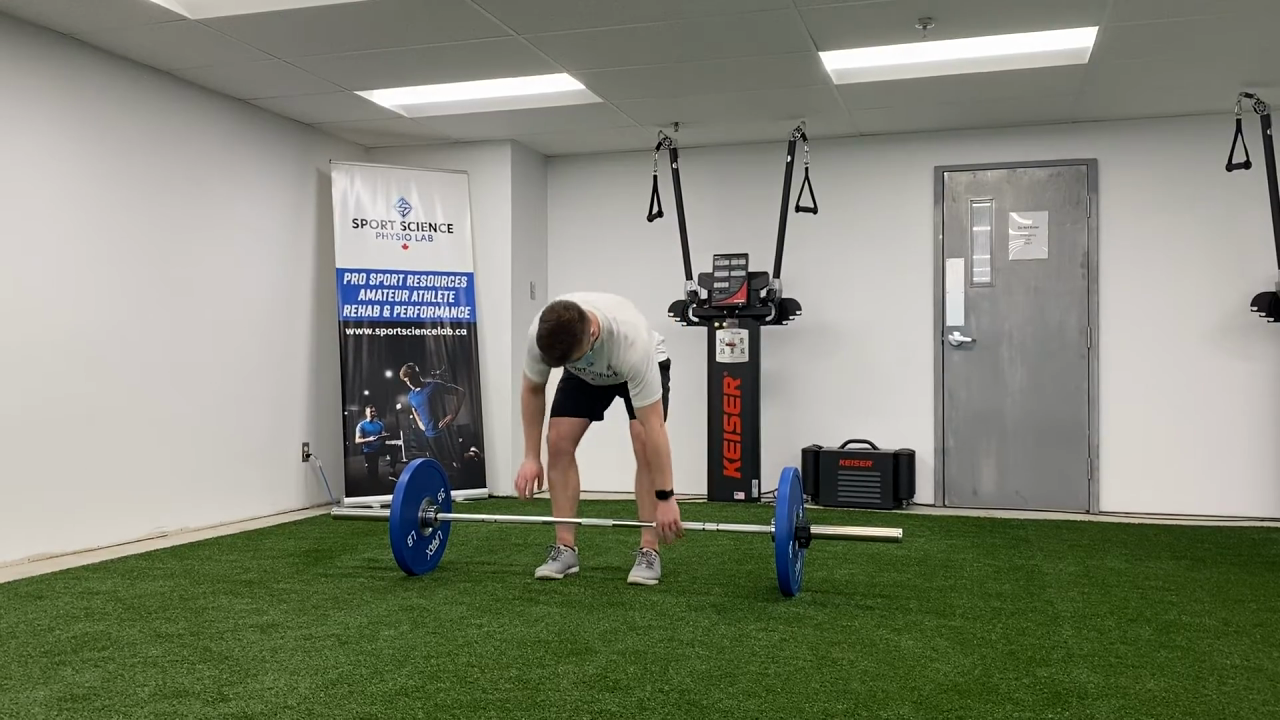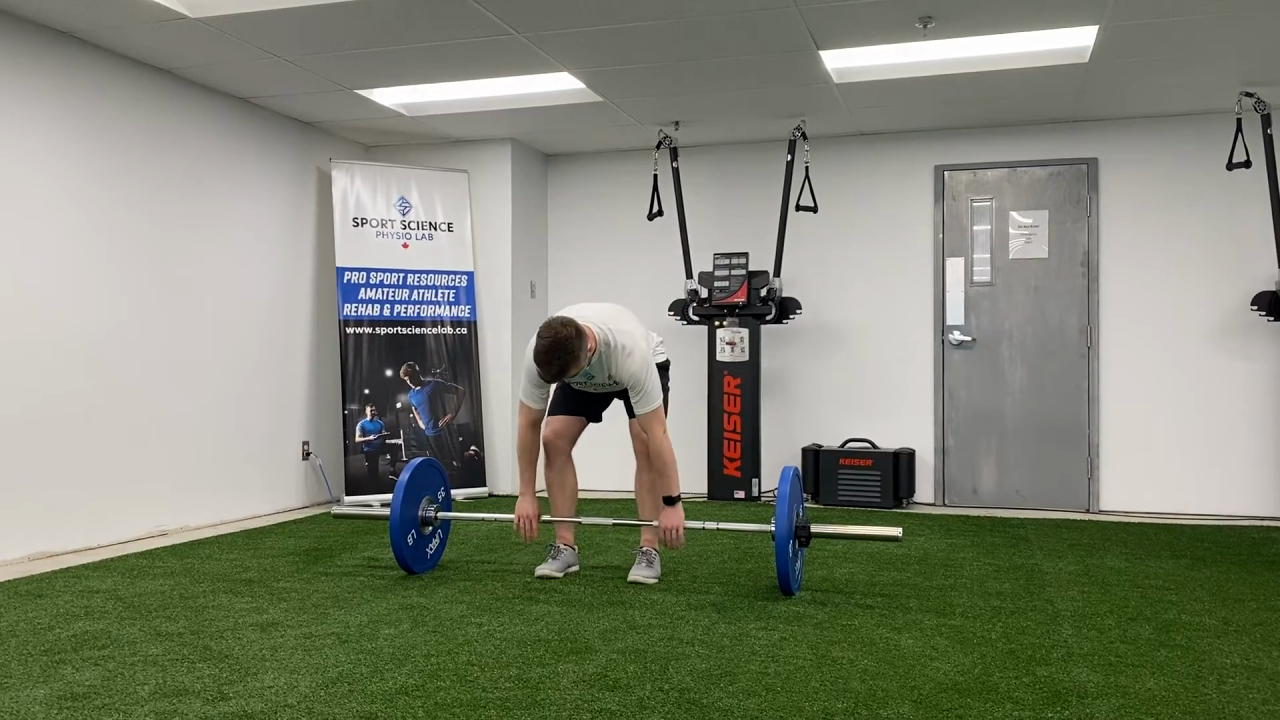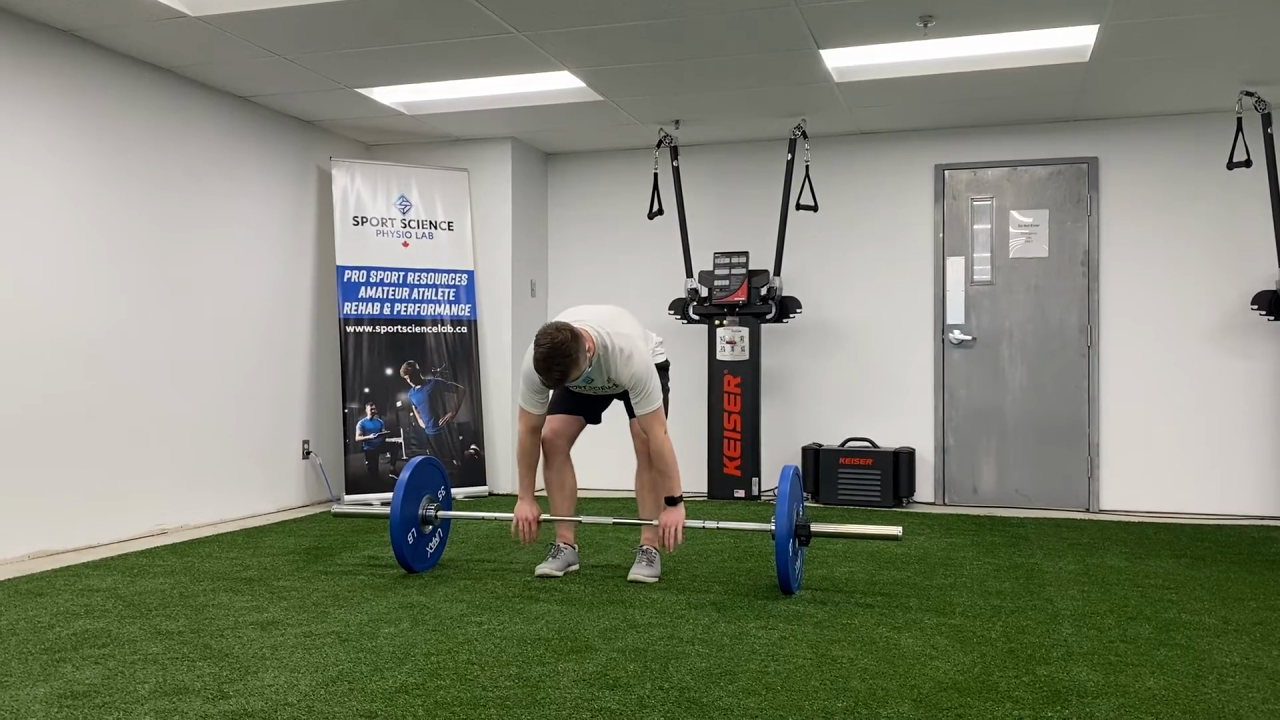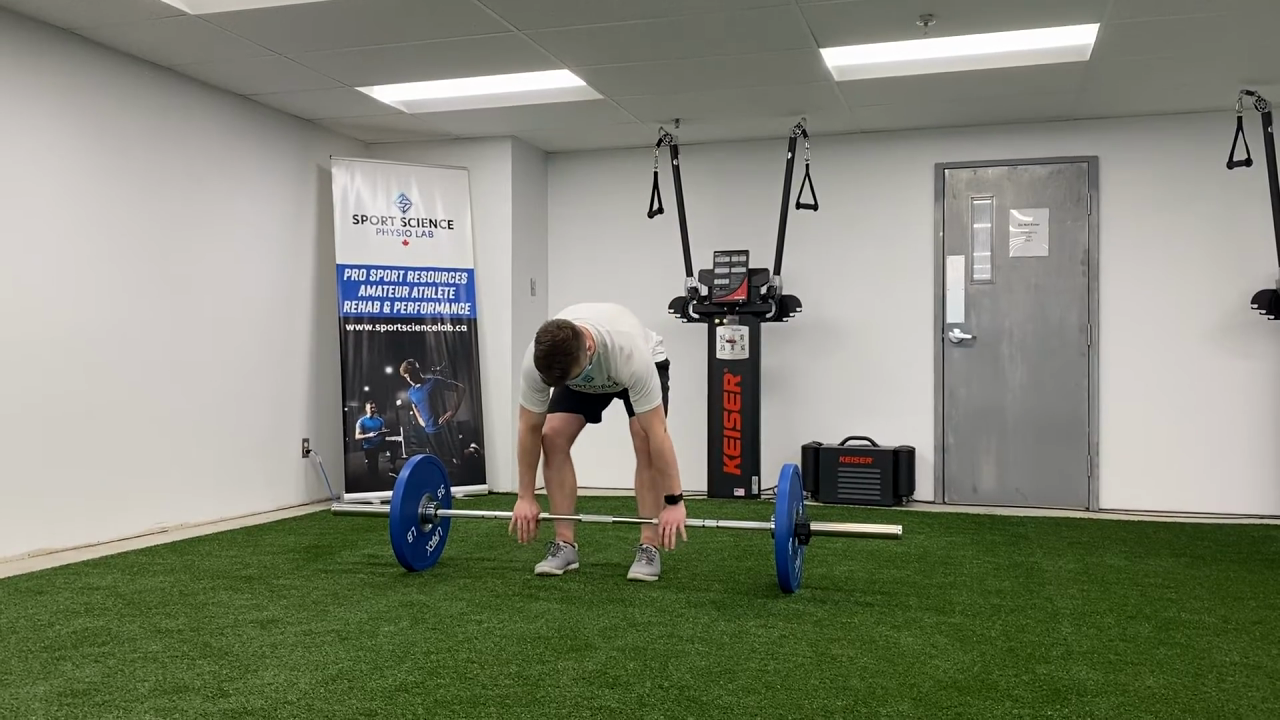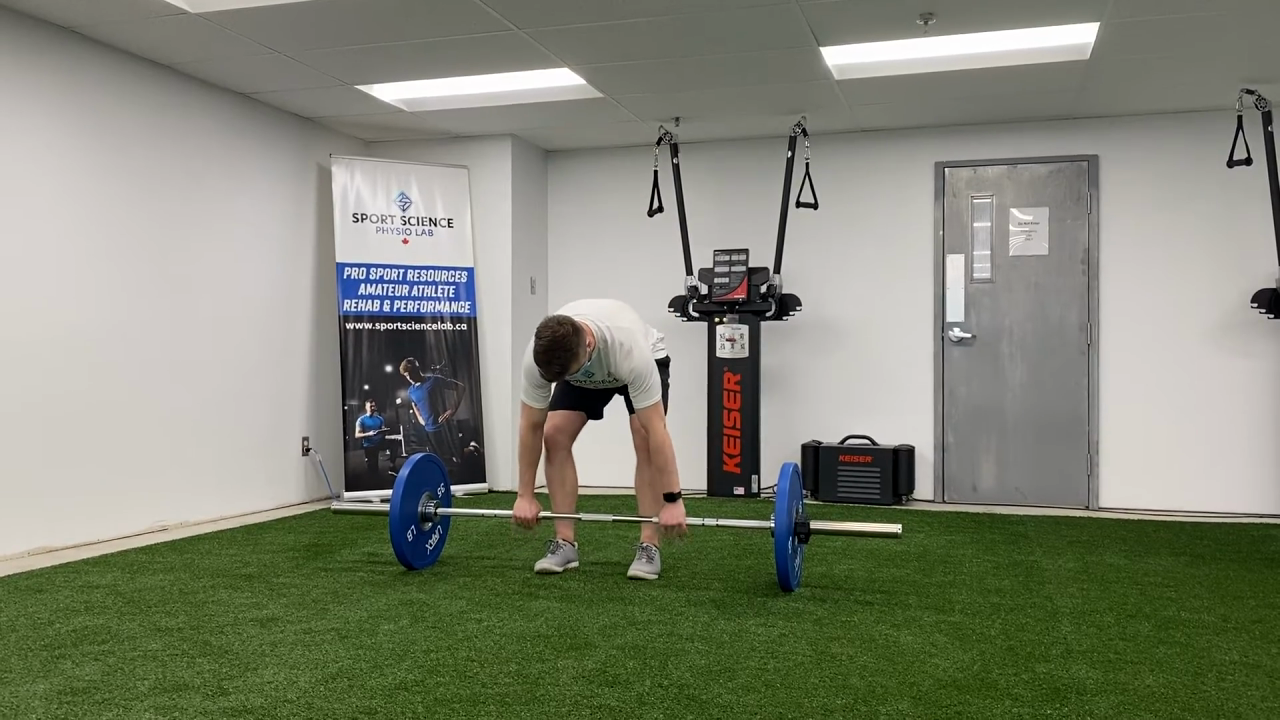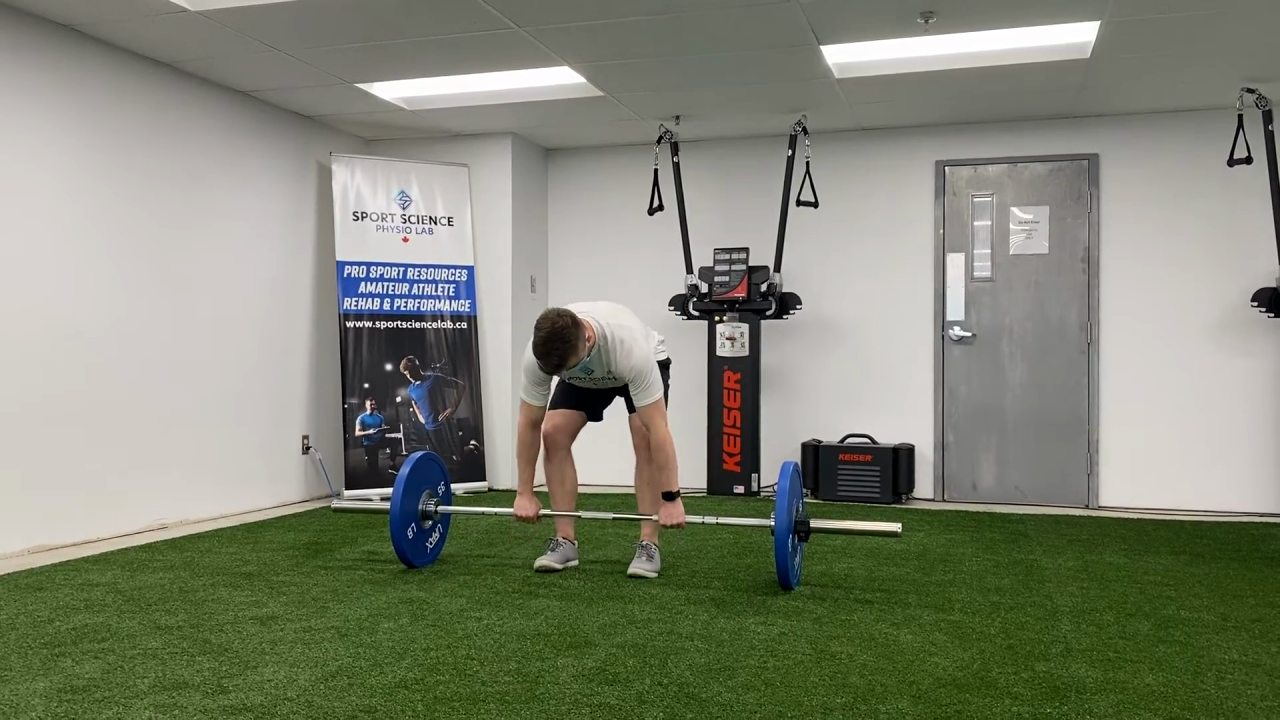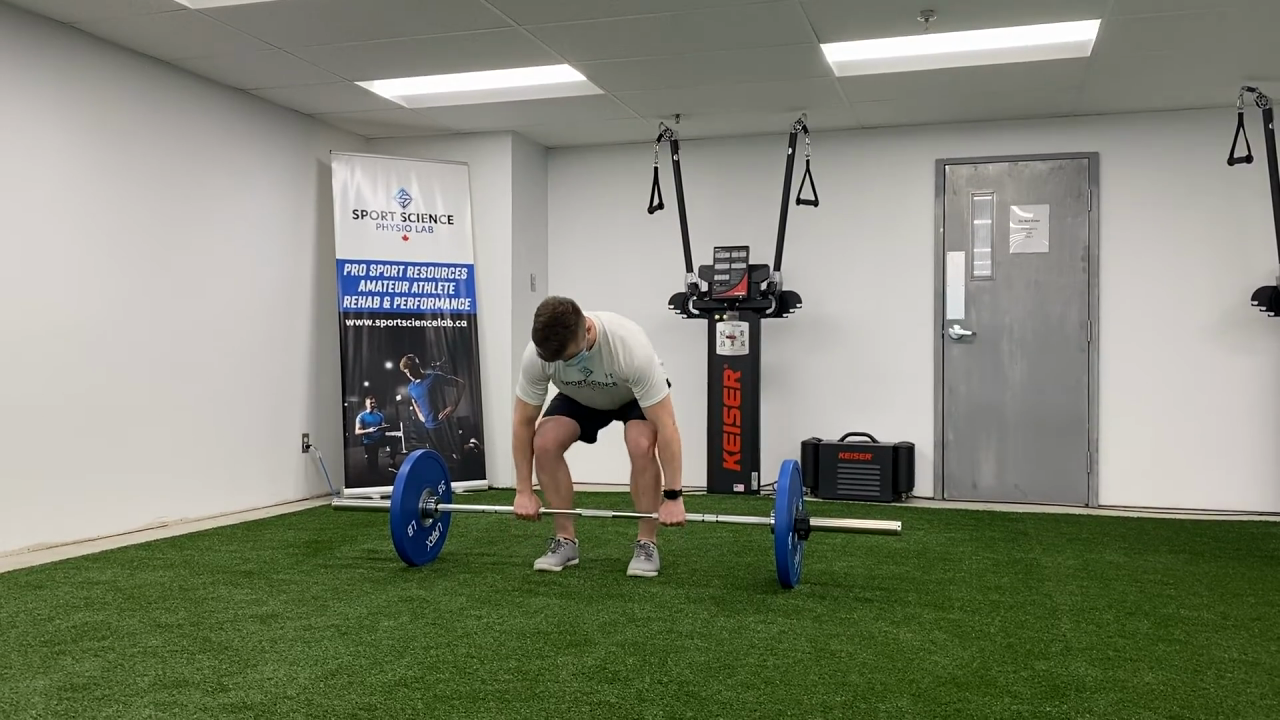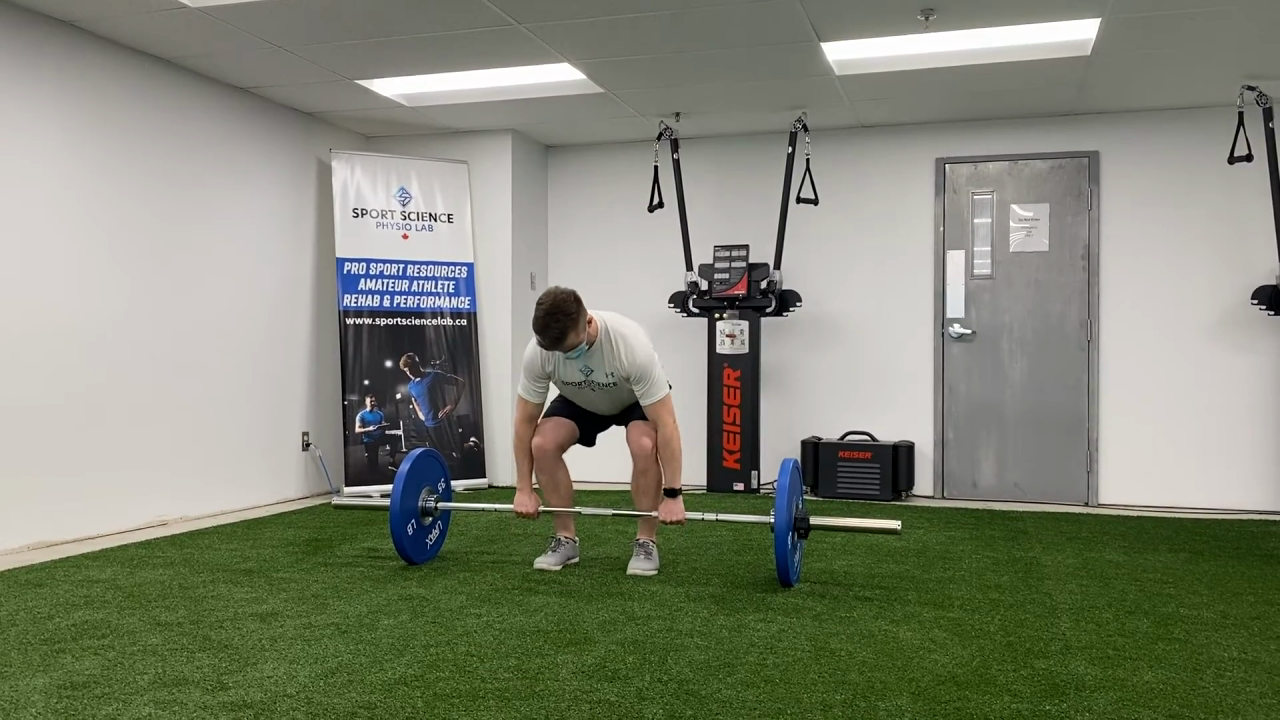
dt=0.2s
person 1, frame 1
left shoulder: (631, 342)
right shoulder: (541, 333)
left elbow: (653, 426)
right elbow: (533, 389)
left wrist: (665, 497)
right wrist: (531, 456)
left hip: (646, 366)
right hip: (584, 375)
left knee: (643, 441)
right knee: (559, 443)
left ankle: (649, 552)
right ankle: (565, 548)
person 1, frame 2
left shoulder: (631, 354)
right shoulder: (539, 353)
left elbow: (656, 433)
right elbow: (529, 423)
left wrist: (672, 503)
right wrist: (526, 494)
left hip: (649, 364)
right hip: (588, 380)
left knee: (643, 441)
right knee: (555, 439)
left ankle: (648, 550)
right ankle: (565, 547)
person 1, frame 3
left shoulder: (630, 355)
right shoulder: (539, 359)
left elbow: (658, 434)
right elbow: (529, 430)
left wrist: (674, 503)
right wrist: (525, 498)
left hip: (649, 364)
right hip: (583, 373)
left knee: (644, 440)
right knee: (552, 439)
left ankle: (649, 549)
right ankle: (565, 546)
person 1, frame 4
left shoulder: (630, 353)
right shoulder: (537, 359)
left elbow: (657, 433)
right elbow: (530, 429)
left wrist: (674, 502)
right wrist: (525, 497)
left hip: (648, 363)
left knee: (644, 440)
right knee: (552, 437)
left ankle: (649, 547)
right ankle: (564, 544)
person 1, frame 5
left shoulder: (630, 349)
right shoulder: (539, 355)
left elbow: (656, 430)
right elbow: (531, 426)
left wrist: (672, 500)
right wrist: (525, 495)
left hip: (648, 359)
right hip: (587, 376)
left knee: (644, 438)
right knee: (554, 435)
left ankle: (649, 545)
right ankle: (564, 542)
person 1, frame 6
left shoulder: (630, 346)
right shoulder: (538, 353)
left elbow: (657, 427)
right elbow: (529, 423)
left wrist: (671, 498)
right wrist: (524, 492)
left hip: (648, 362)
right hip: (586, 379)
left knee: (644, 438)
right knee: (554, 434)
left ankle: (648, 543)
right ankle: (565, 540)
person 1, frame 7
left shoulder: (631, 347)
right shoulder: (536, 354)
left elbow: (665, 425)
right elbow: (524, 421)
left wrist: (673, 496)
right wrist: (524, 491)
left hip: (634, 396)
right hip: (581, 397)
left knee: (641, 446)
right knee: (544, 443)
left ankle: (646, 543)
right ankle: (565, 539)
person 1, frame 8
left shoulder: (631, 344)
right shoulder: (538, 351)
left elbow: (666, 424)
right elbow: (525, 420)
left wrist: (672, 495)
right wrist: (524, 489)
left hip: (636, 401)
right hip: (580, 402)
left knee: (644, 447)
right knee: (543, 445)
left ankle: (645, 542)
right ankle: (566, 539)
